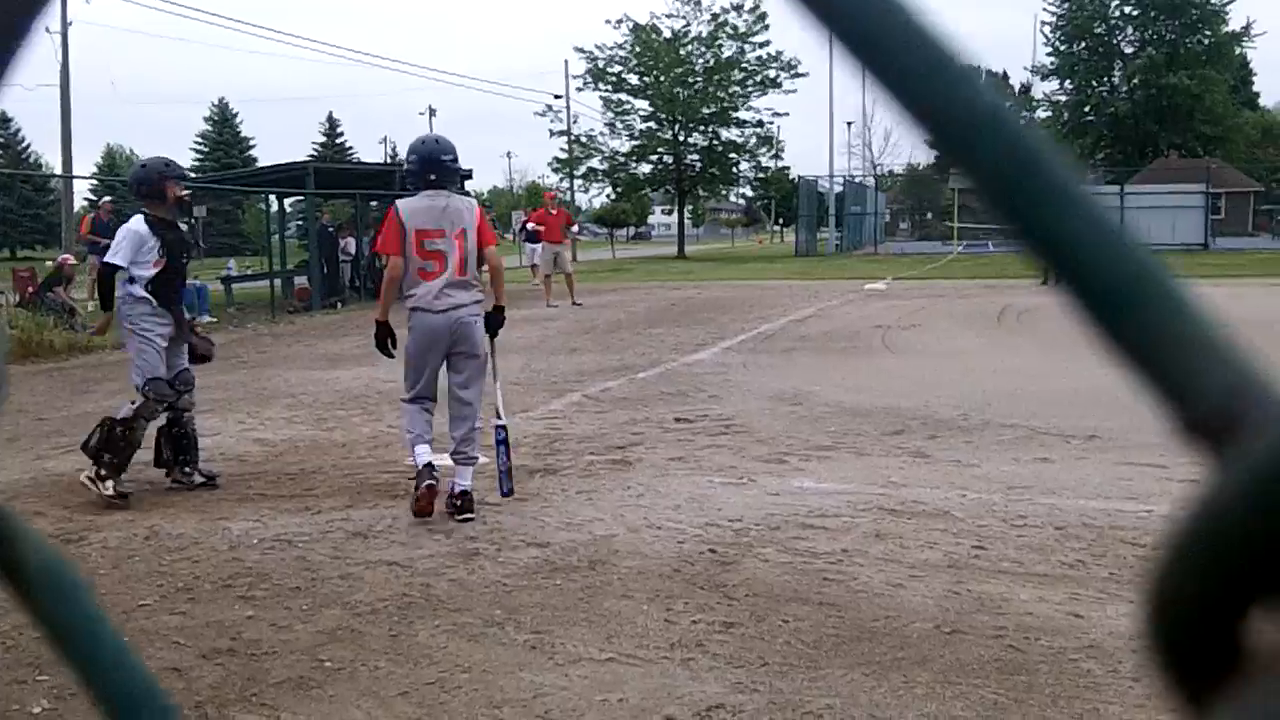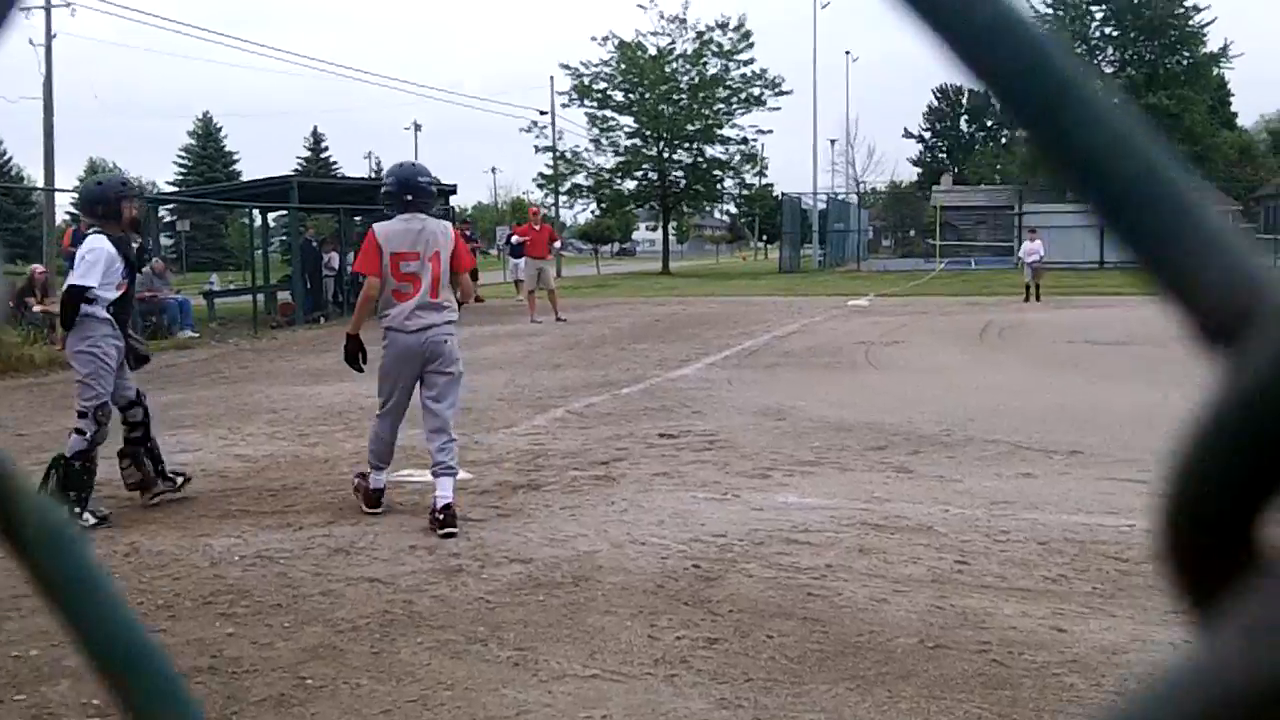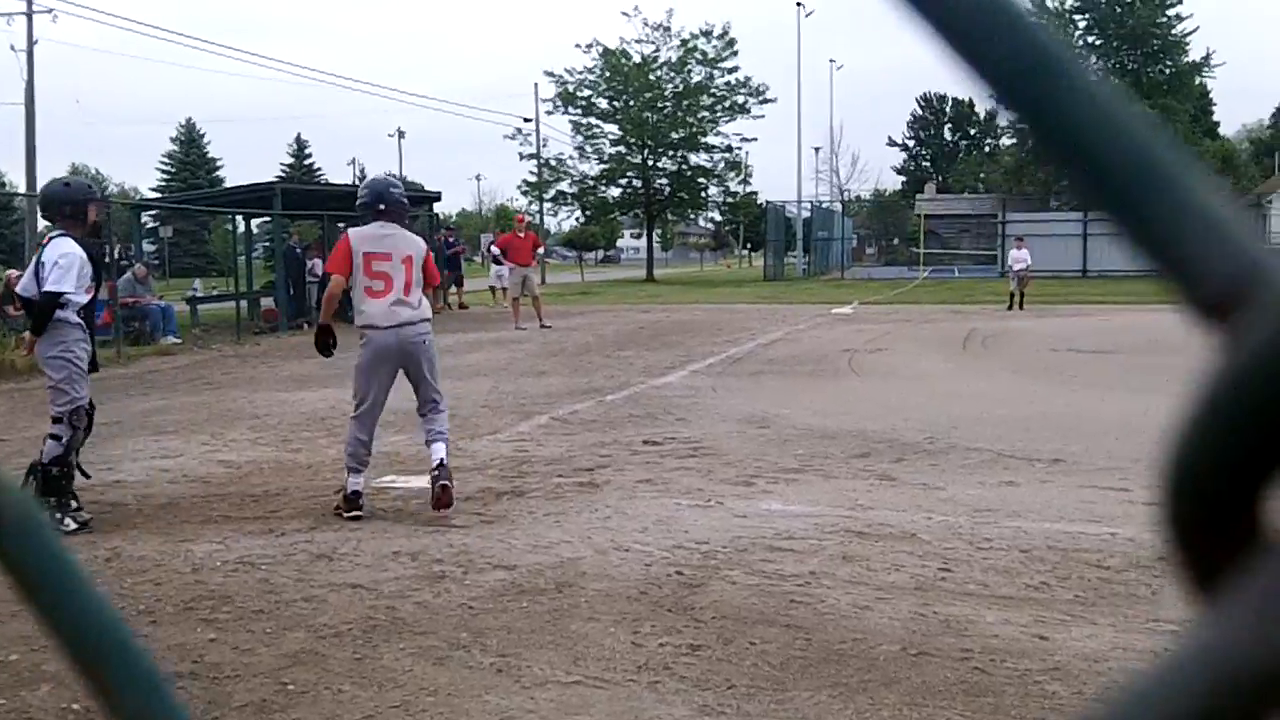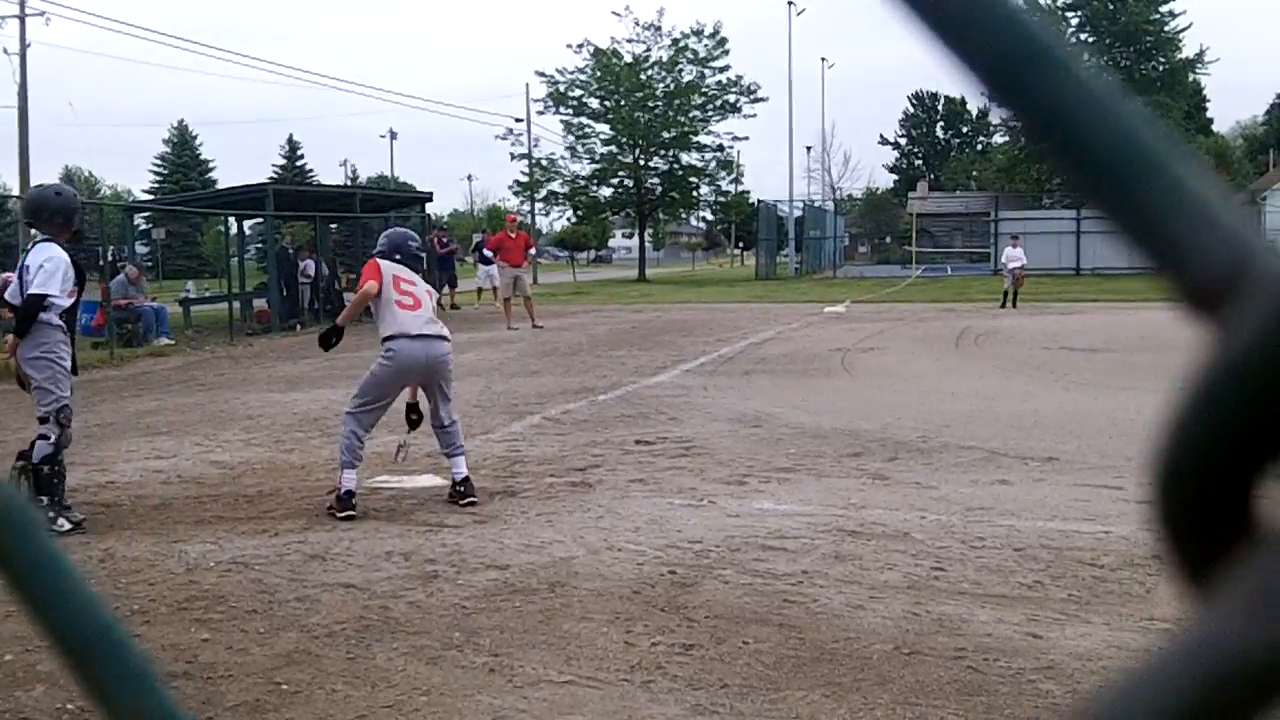
dt=0.3s
person 1, frame 1
left shoulder: (174, 229)
right shoulder: (136, 228)
right elbow: (107, 271)
left wrist: (180, 316)
right wrist: (108, 312)
left hip: (170, 318)
right hip: (144, 318)
left knee: (182, 389)
right knee: (148, 393)
left ankle: (183, 466)
right ankle: (106, 468)
person 1, frame 2
left shoulder: (112, 244)
right shoulder: (100, 246)
left elbow: (72, 288)
right elbow: (72, 293)
right wrist: (67, 331)
left hip: (111, 339)
right hip: (96, 339)
left knee: (134, 408)
right knee: (93, 418)
left ankle: (151, 480)
right ankle: (70, 503)
person 1, frame 3
left shoulder: (50, 247)
right shoulder: (72, 250)
left elbow: (24, 294)
right elbow: (51, 298)
left wrist: (38, 330)
right wrist: (36, 333)
left hip: (60, 341)
right hip: (66, 340)
left knee: (81, 415)
right knee: (68, 420)
left ankle: (56, 494)
right ankle: (52, 506)
person 1, frame 4
left shoulder: (34, 252)
right shoulder: (55, 255)
right elbow: (34, 301)
left hip: (40, 343)
right hip: (48, 343)
left knee: (57, 418)
right knee: (55, 421)
left ankle: (37, 493)
right ankle: (44, 506)
person 2, frame 1
left shoulder: (402, 211)
right shoulder: (471, 208)
left elbow: (394, 270)
right elbow: (494, 262)
left wrist: (381, 320)
right wrist: (497, 308)
left hip: (425, 318)
right hip: (469, 316)
left knee: (418, 400)
right knee: (467, 405)
left ankle: (426, 470)
right ankle: (462, 490)
person 2, frame 2
left shoulder: (380, 232)
right shoulder: (446, 231)
left elbow: (371, 290)
right elbow: (466, 288)
left wrist: (352, 334)
left hip: (400, 336)
right hip: (441, 334)
left knee: (389, 416)
right knee: (440, 421)
left ankle: (374, 489)
right ankle: (444, 504)
person 2, frame 3
left shoulder: (352, 239)
right shoulder: (417, 243)
left elbow: (335, 287)
left wrist: (324, 326)
left hip: (377, 336)
right hip: (418, 331)
left knee: (363, 417)
right knee: (433, 406)
left ankle: (353, 494)
right ankle: (441, 468)
person 2, frame 4
left shoulder: (378, 266)
right shoulder: (425, 287)
left elbow: (370, 289)
left wrist: (338, 324)
right wrist: (413, 401)
left hip: (402, 348)
right hip: (440, 347)
left knee: (357, 416)
right knee: (444, 415)
left ankle: (346, 494)
right ankle: (462, 482)
